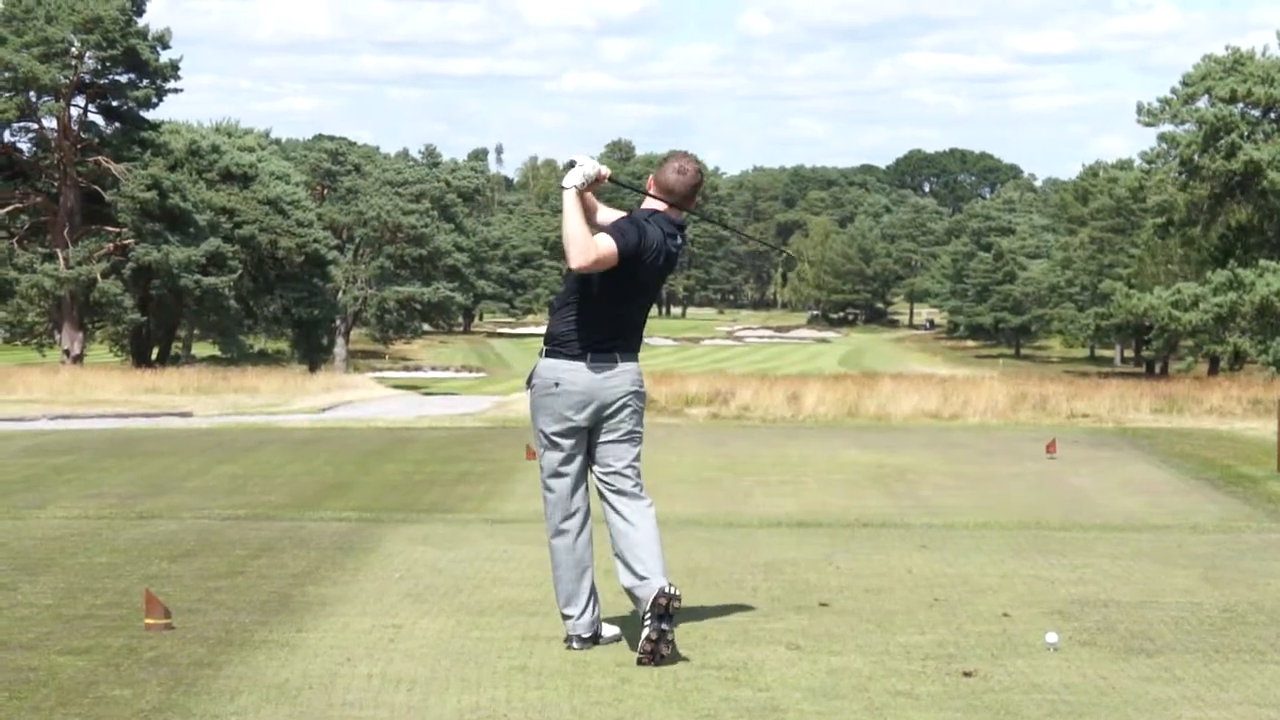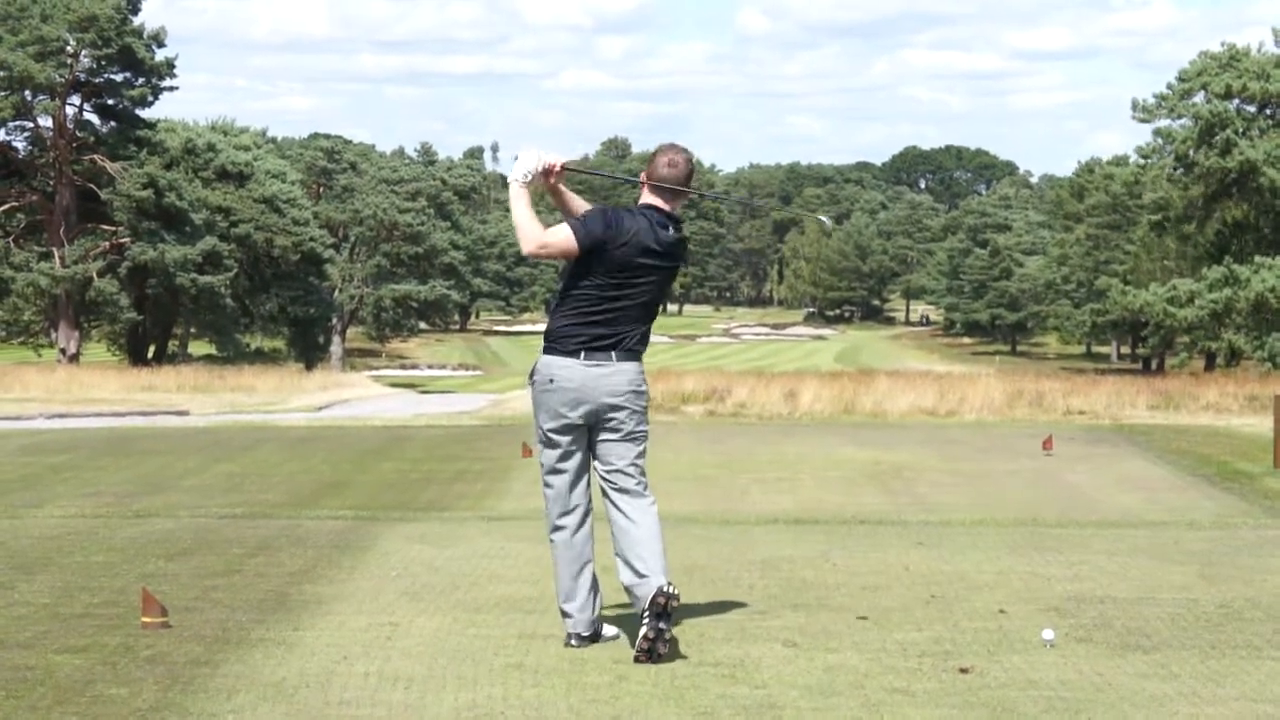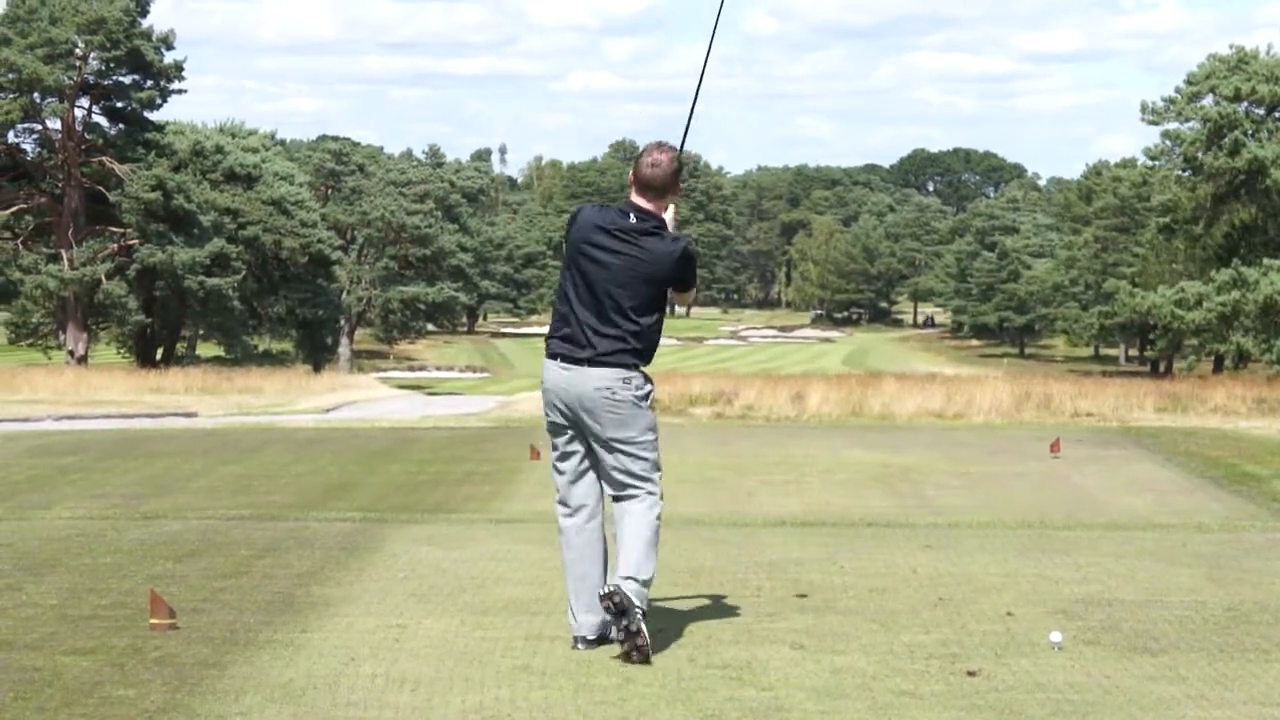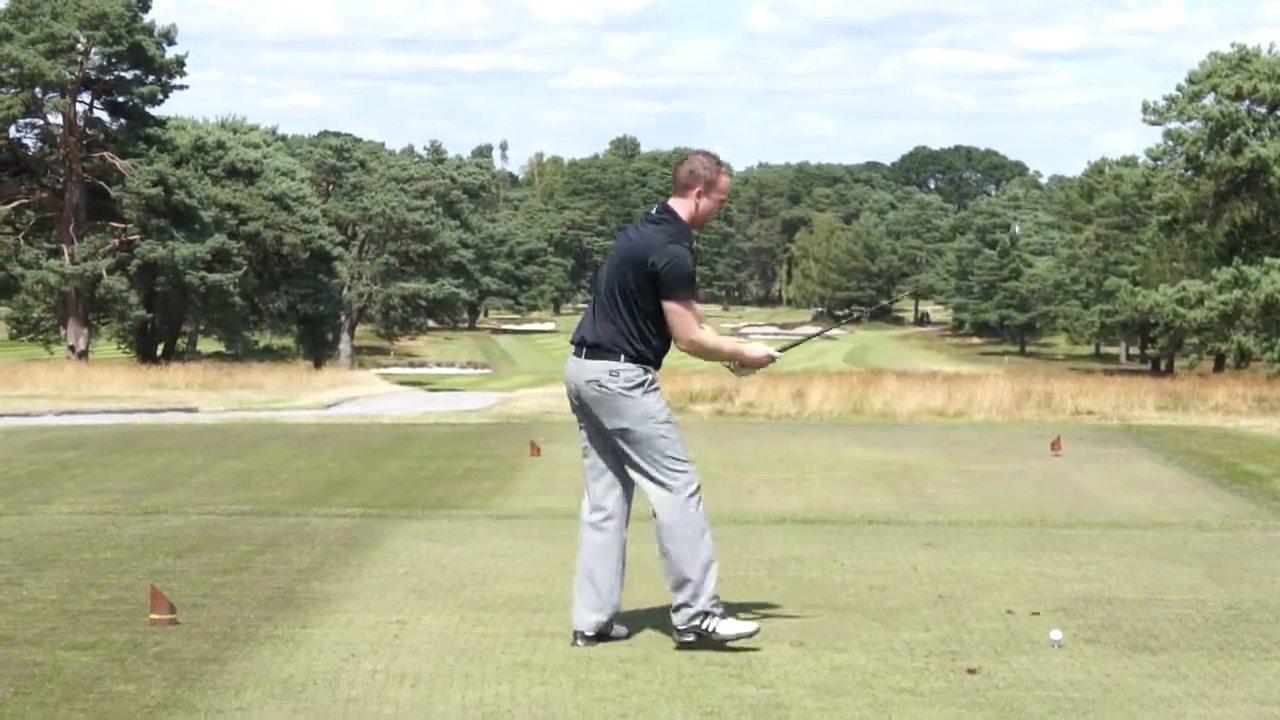
dt=0.5s
person 1, frame 1
left shoulder: (636, 230)
right shoulder: (666, 237)
left elbow: (580, 257)
right elbow: (598, 214)
left wrist: (573, 187)
right wrist: (582, 188)
left hip: (564, 375)
right hip: (620, 377)
left knee: (565, 505)
right knee: (626, 492)
left ankle: (580, 624)
right ankle: (655, 593)
person 1, frame 2
left shoulder: (616, 223)
right shoulder: (675, 244)
left elbow: (533, 244)
left wrist: (520, 182)
right wrist: (557, 189)
left hip: (562, 373)
right hip: (622, 376)
left knee: (567, 503)
right knee: (630, 491)
left ankle: (581, 621)
right ankle: (654, 590)
person 1, frame 3
left shoulder: (585, 220)
right shoulder: (676, 251)
right elbow: (684, 295)
left hip: (560, 375)
right hip: (616, 383)
left knee: (577, 503)
right knee: (638, 493)
left ankle: (588, 623)
right ankle: (629, 588)
person 1, frame 4
left shoulder: (647, 228)
right shoulder: (671, 250)
right elbow: (688, 337)
left wrist: (727, 349)
right wrist: (744, 354)
left hip: (587, 369)
right hip: (619, 375)
left knee: (604, 499)
right knee: (676, 489)
left ankle: (591, 619)
right ankle: (696, 614)
